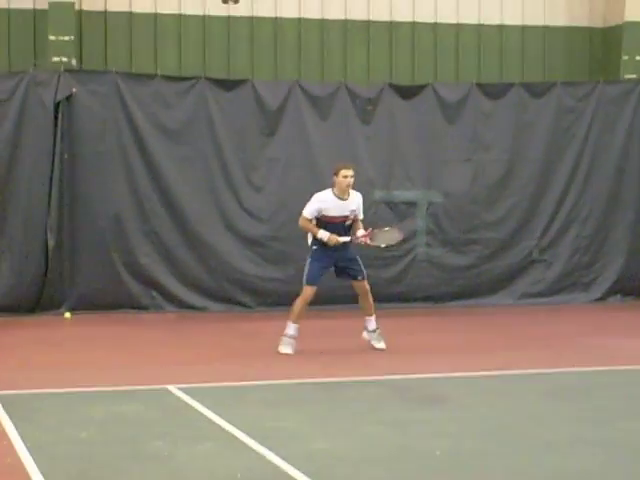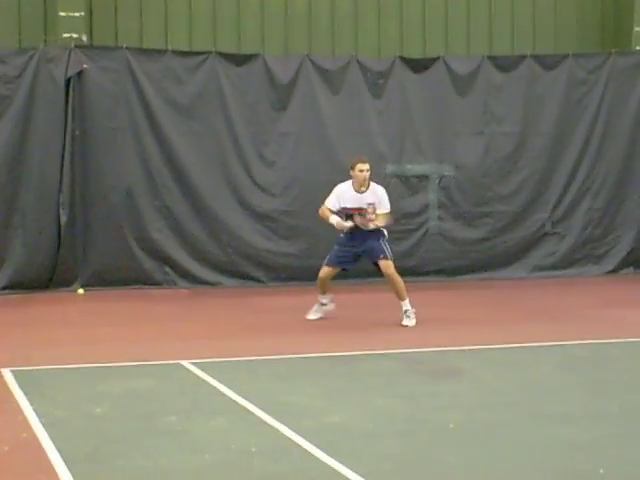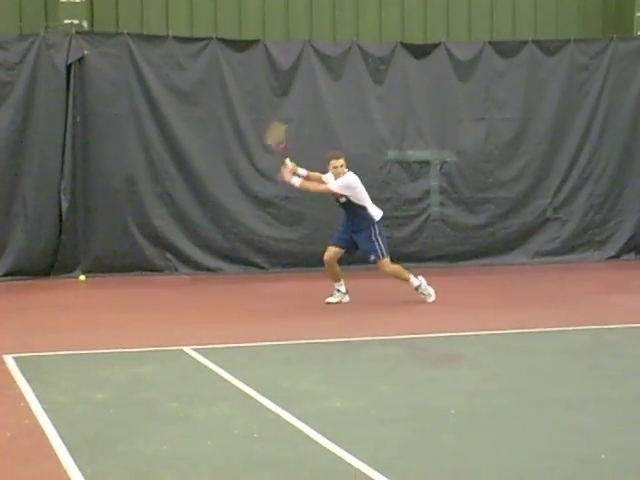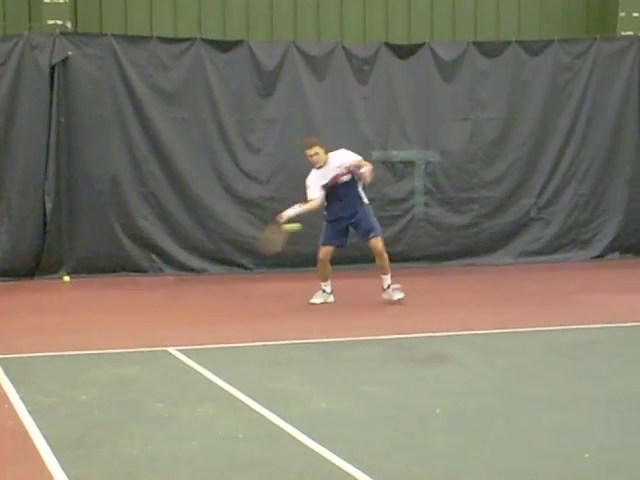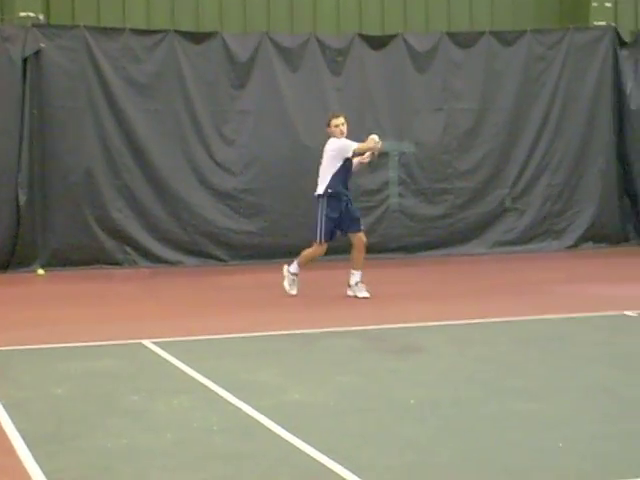
dt=0.4s
person 1, frame 1
left shoulder: (357, 198)
right shoulder: (320, 198)
right elbow: (303, 222)
left wrist: (360, 233)
right wrist: (324, 235)
left hip: (344, 248)
right hip: (320, 249)
left knee: (364, 288)
right knee: (307, 294)
left ankle: (371, 330)
right ankle: (289, 335)
person 1, frame 2
left shoulder: (379, 191)
right shoulder: (341, 189)
left elbow: (384, 219)
right elbow: (323, 211)
left wrist: (370, 224)
right wrist: (335, 221)
left hip: (374, 236)
right hip: (349, 238)
left knee: (389, 271)
right knee: (323, 275)
left ankle: (408, 311)
right ankle: (324, 304)
person 1, frame 3
left shoulder: (348, 181)
right shoulder: (333, 176)
left elbow: (319, 189)
right elbow: (321, 179)
left wrist: (293, 180)
right wrist: (299, 171)
left hip: (369, 225)
right hip: (350, 225)
left knee: (386, 268)
right knee: (329, 258)
left ankle: (417, 283)
right ankle: (341, 292)
person 1, frame 4
left shoulder: (341, 155)
right shoulder: (312, 178)
left elbow: (365, 165)
right elbow: (315, 204)
left wrist: (366, 171)
right wrist: (294, 210)
left hip: (358, 208)
right hip: (335, 216)
left knee: (378, 248)
right knee: (323, 256)
left ankle: (388, 286)
right ankle: (326, 291)
person 1, frame 5
left shoulder: (341, 145)
right shoulder: (336, 144)
right elbow: (370, 146)
left wrist: (360, 160)
right wrist: (374, 141)
left hip: (344, 199)
right hip: (329, 199)
left knee: (360, 241)
right knee: (320, 248)
left ankle: (355, 284)
right ankle: (292, 270)
